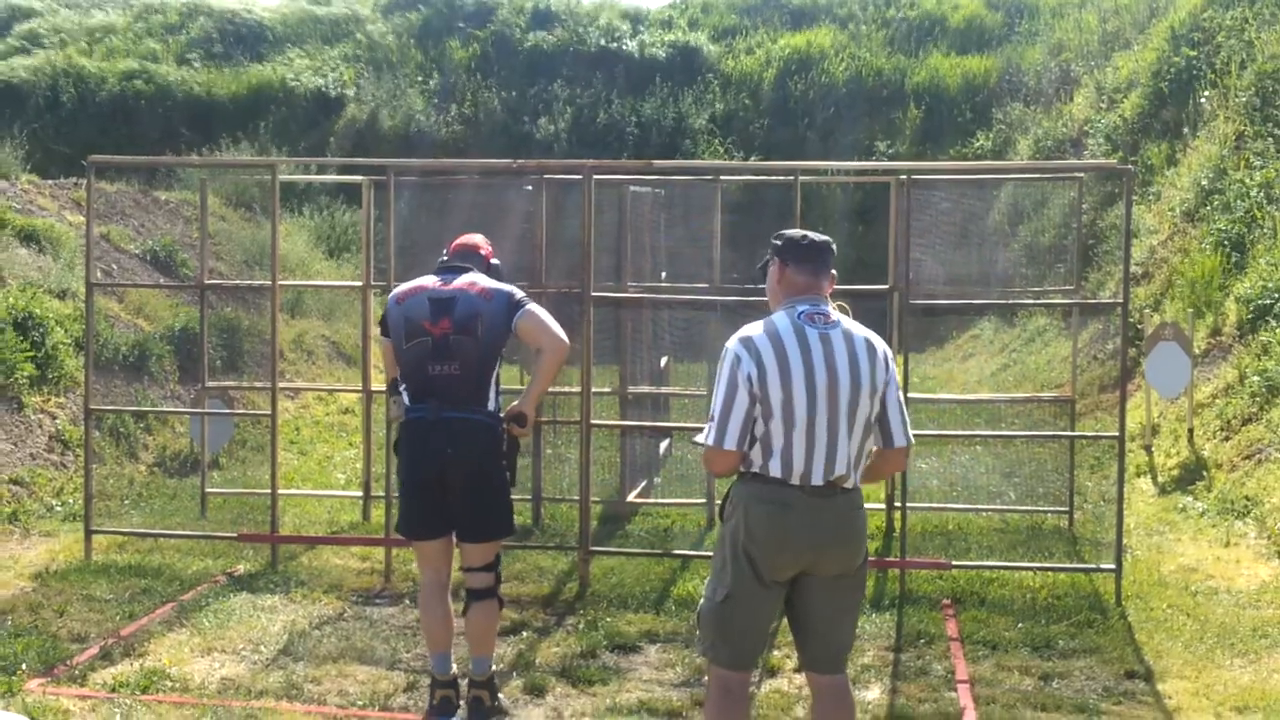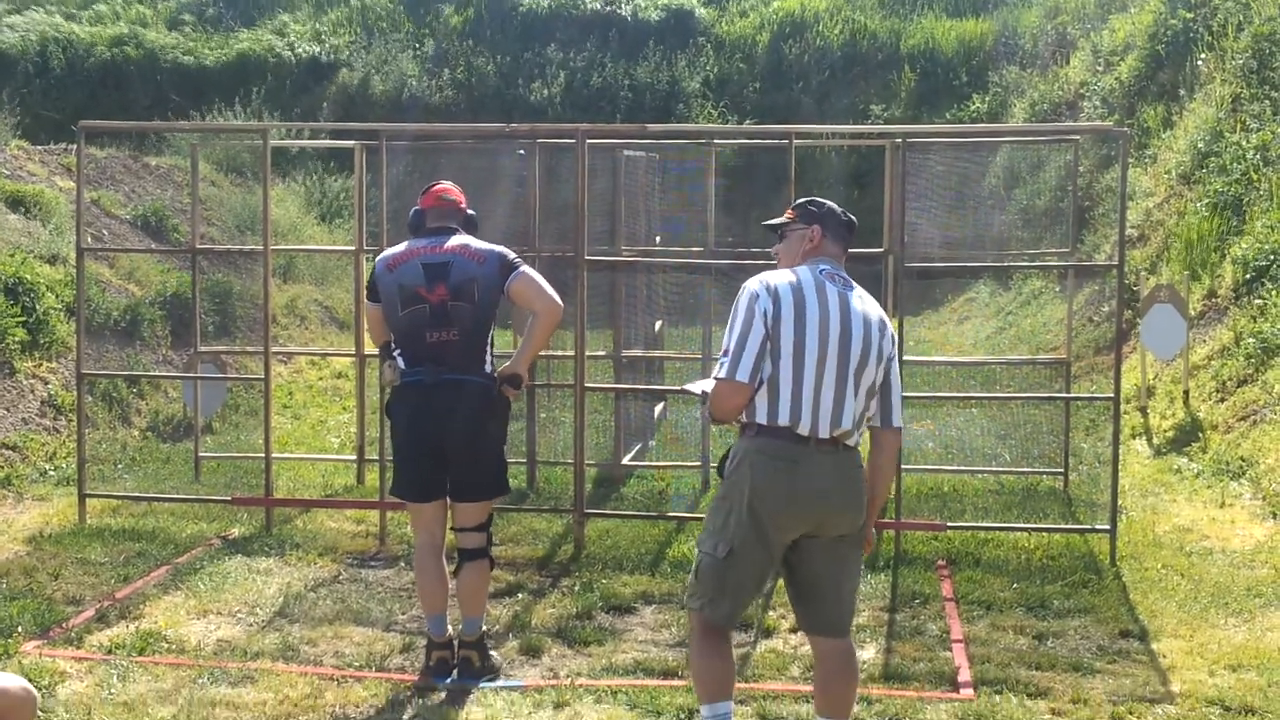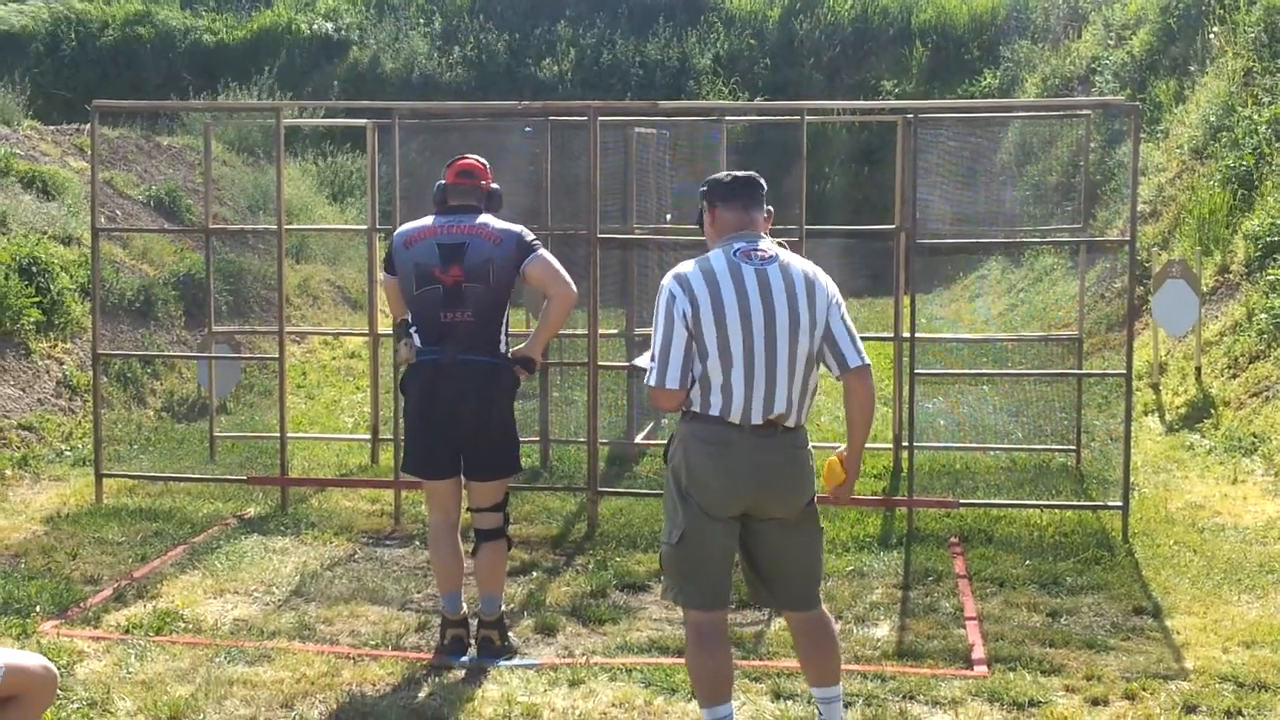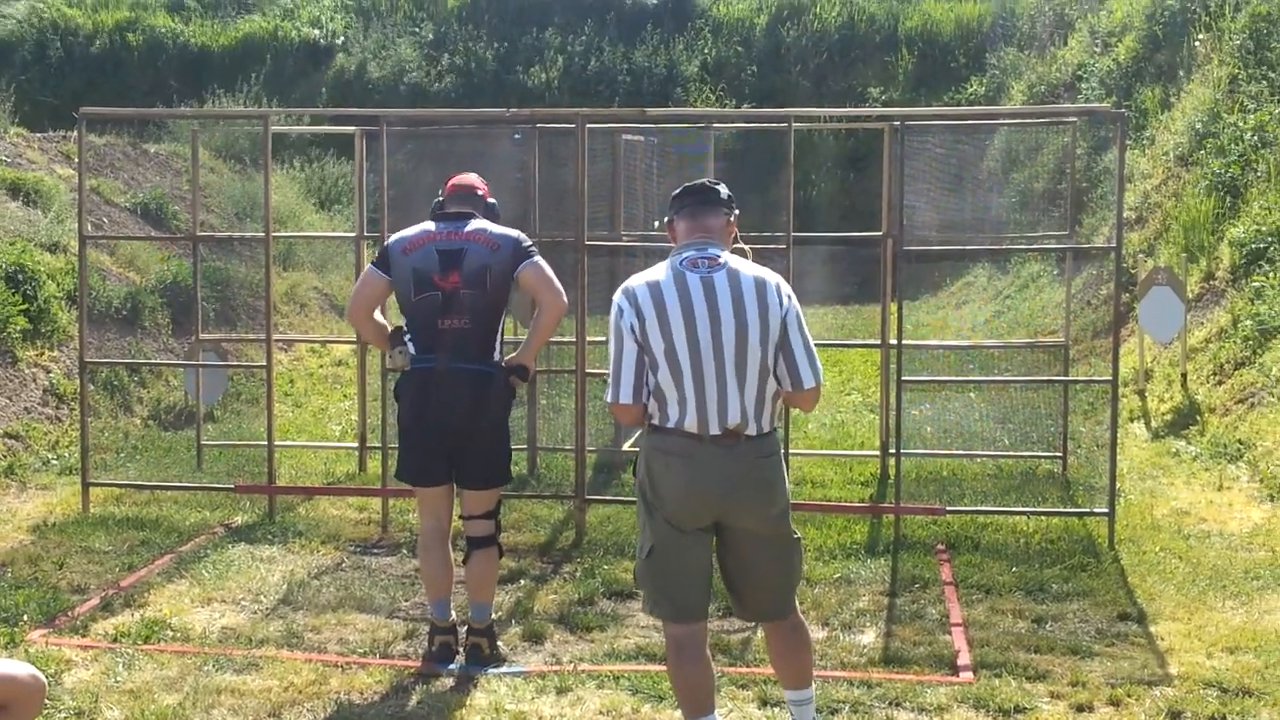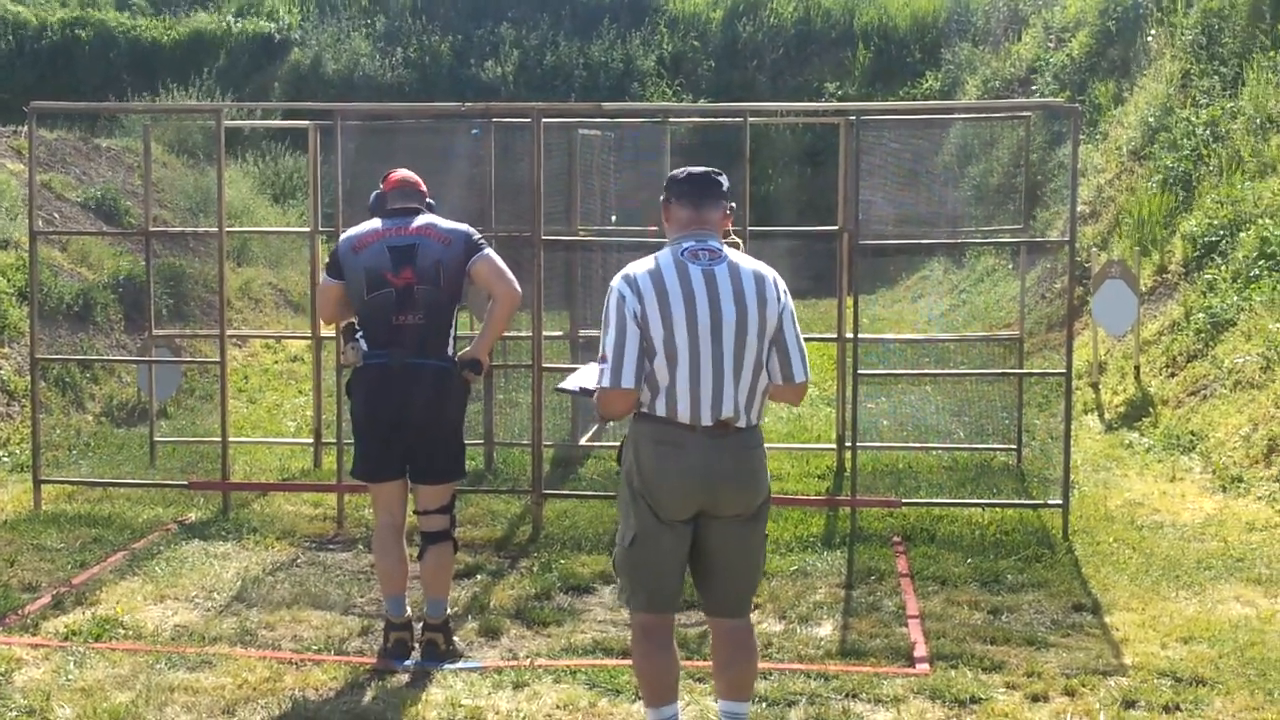
dt=1s
person 1, frame 1
left shoulder: (749, 344)
right shoulder: (872, 348)
left elbow: (721, 461)
right elbow: (896, 457)
left wrist: (753, 451)
left hip: (765, 516)
right hip: (841, 519)
left knee: (729, 669)
right knee: (830, 671)
person 1, frame 2
left shoulder: (766, 289)
right shoulder: (876, 317)
left elbow: (730, 397)
right elbow: (887, 436)
left wrist: (713, 410)
right wrist: (868, 518)
left hip: (766, 469)
right hip: (840, 478)
left knee: (709, 616)
right knee: (832, 634)
person 1, frame 3
left shoulder: (685, 282)
right shoulder: (811, 280)
left elbow: (666, 397)
right elbow: (859, 378)
left wrist: (683, 378)
right wrist: (854, 457)
left hip: (708, 456)
right hip: (784, 455)
left knee: (704, 612)
right knee: (803, 604)
person 1, frame 4
left shoulder: (636, 294)
right shoulder: (770, 287)
left elbow: (626, 411)
right elbow: (806, 396)
left hip: (675, 467)
right hip: (754, 464)
left knee: (683, 624)
right knee: (779, 611)
person 1, frame 5
left shoulder: (635, 282)
right shoulder: (766, 282)
left elbow: (617, 399)
right elbow: (792, 389)
left wrist: (599, 399)
left hip: (660, 457)
right hip: (737, 457)
left knee: (651, 613)
right knee: (731, 613)
person 2, frame 1
left shoulder: (400, 298)
right shoulder: (500, 294)
left elbow: (392, 371)
right elbow: (556, 343)
right wrist: (527, 403)
left hip: (418, 441)
right hip: (475, 441)
left knee: (432, 572)
right knee: (482, 573)
person 2, frame 2
left shoulder: (387, 264)
right shoulder: (491, 256)
left elbow: (378, 335)
right elbow: (550, 306)
right wrist: (518, 365)
left hip: (413, 405)
right hip: (473, 403)
left knee: (427, 537)
right knee: (474, 534)
left ankle: (438, 648)
right ankle: (472, 648)
person 2, frame 3
left shoulder: (405, 238)
right shoulder: (510, 237)
left elbow: (397, 309)
right elbow: (564, 291)
right wrist: (532, 350)
left hip: (427, 384)
right hip: (486, 382)
left knee: (442, 514)
right knee: (490, 514)
left ankle: (453, 626)
right ankle: (491, 628)
person 2, frame 4
left shoulder: (402, 243)
right shoulder: (507, 241)
left elbow: (358, 310)
right elbow: (554, 300)
right wrist: (524, 358)
left hip: (422, 390)
right hip: (481, 390)
left knee: (433, 522)
right knee: (482, 522)
left ankle: (441, 632)
right ankle: (480, 634)
person 2, frame 5
left shoulder: (351, 243)
right shoulder: (456, 235)
left elbow: (329, 312)
right elbow: (508, 292)
right wrist: (479, 351)
left hip: (376, 387)
right hip: (436, 385)
left knee: (387, 517)
right knee: (436, 516)
left ankle: (396, 630)
right ankle: (435, 631)
